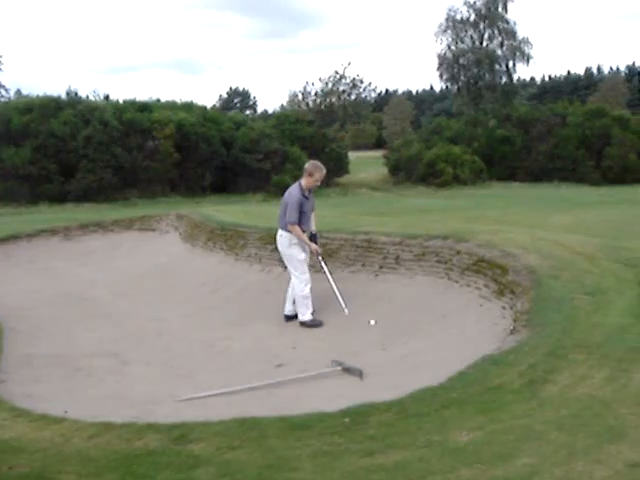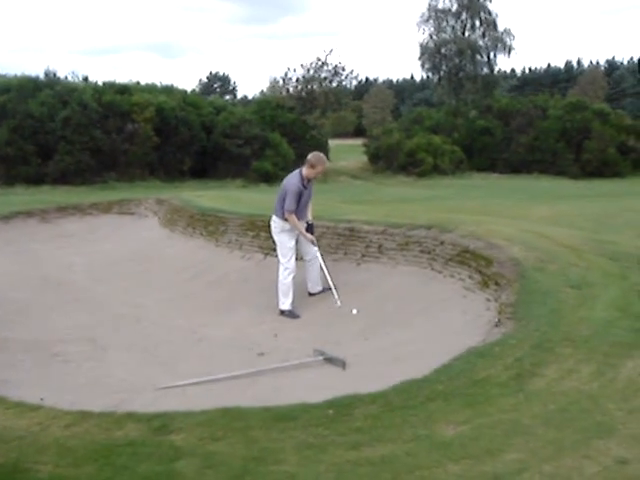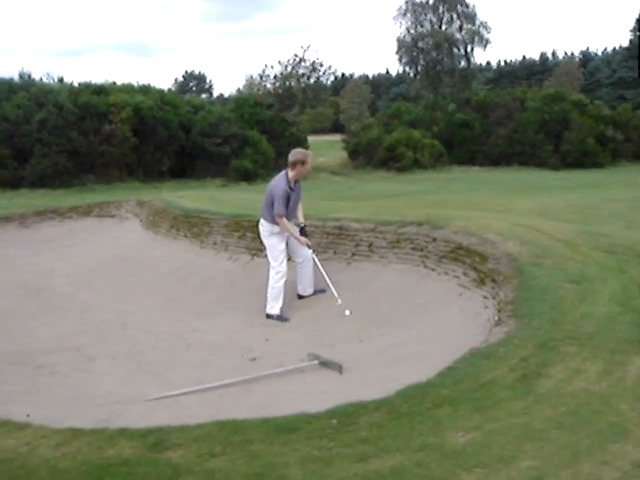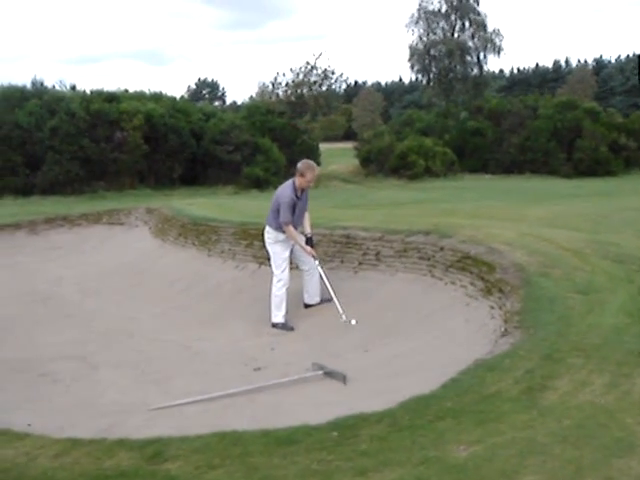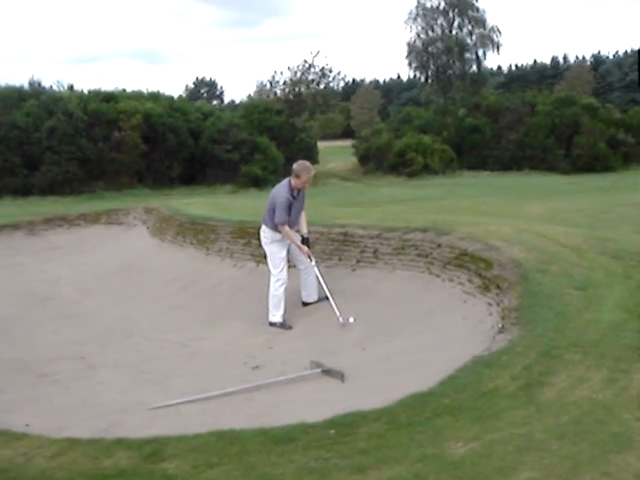
dt=1s
person 1, frame 1
left shoulder: (309, 190)
right shoulder: (294, 196)
left elbow: (311, 211)
right elbow: (291, 226)
left wrist: (313, 232)
right wrist: (309, 244)
left hip: (301, 237)
right hip: (289, 239)
left knee: (298, 276)
right knee: (302, 278)
left ankle: (290, 311)
right ankle: (305, 317)
person 1, frame 2
left shoulder: (308, 179)
right shoulder: (293, 184)
right elbow: (288, 214)
left wrist: (309, 221)
right wrist: (304, 234)
left hip: (299, 221)
right hip: (283, 225)
left knee: (313, 255)
right knee: (288, 266)
left ankle: (315, 288)
right ankle: (285, 306)
person 1, frame 3
left shoulder: (296, 180)
right shoulder: (280, 187)
left elbow: (297, 202)
right elbow: (279, 218)
left wrist: (302, 225)
right wrist: (297, 237)
left hip: (287, 224)
right hip: (272, 228)
left knee: (305, 257)
right knee: (279, 269)
left ankle: (305, 290)
right ankle: (273, 310)
person 1, frame 4
left shoulder: (304, 189)
right shoulder: (286, 195)
left elbow: (304, 212)
right elbow: (286, 226)
left wrist: (308, 235)
right wrist: (303, 246)
left hip: (293, 232)
right hip: (277, 236)
left knee: (310, 264)
right knee: (282, 277)
left ankle: (311, 299)
right ankle: (278, 319)
person 1, frame 5
left shoulder: (300, 189)
right shoulder: (282, 196)
left elbow: (301, 211)
right elbow: (281, 226)
left wrist: (305, 235)
right wrist: (299, 245)
left hip: (289, 231)
right hip: (273, 236)
left knee: (307, 263)
right knee: (279, 276)
left ankle: (310, 297)
right ankle: (275, 318)
